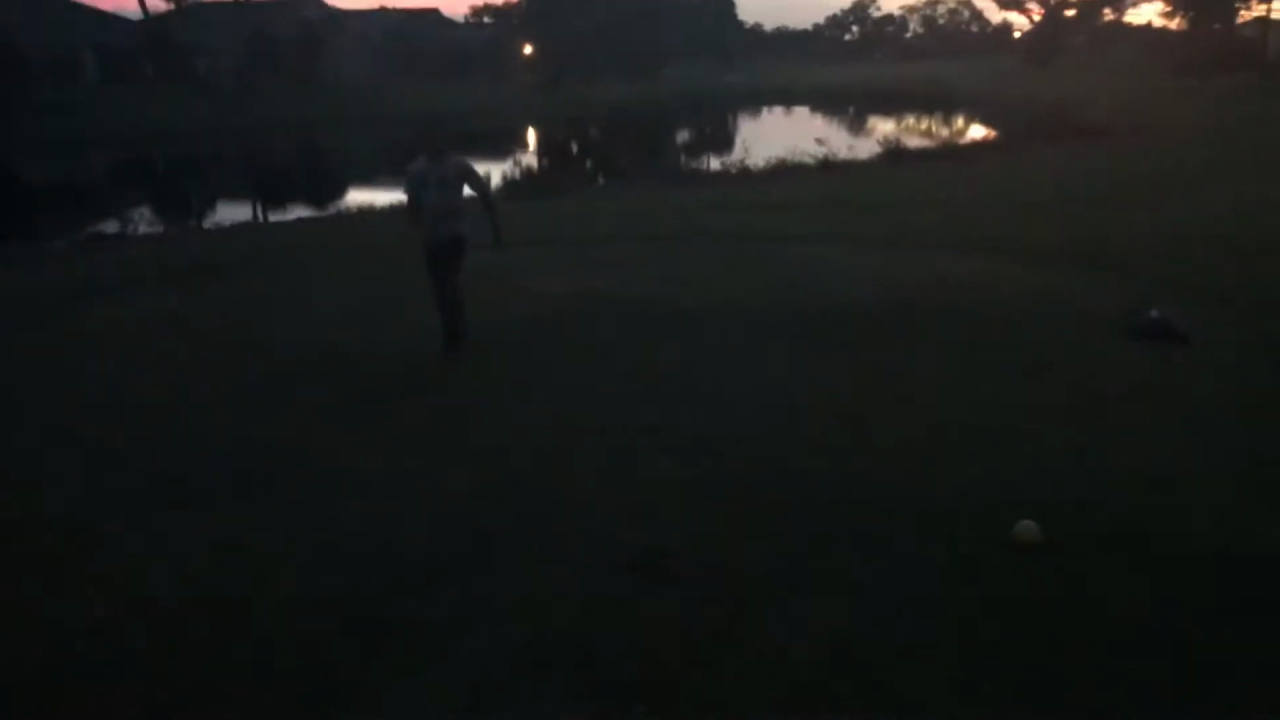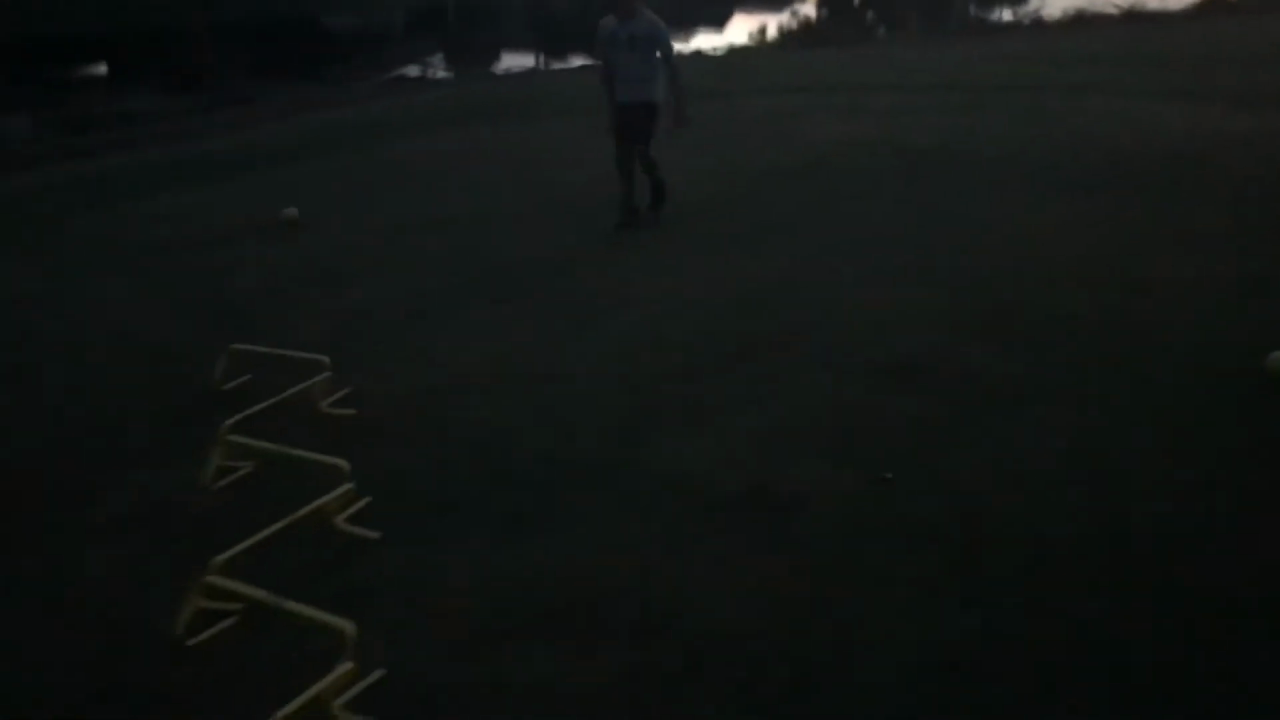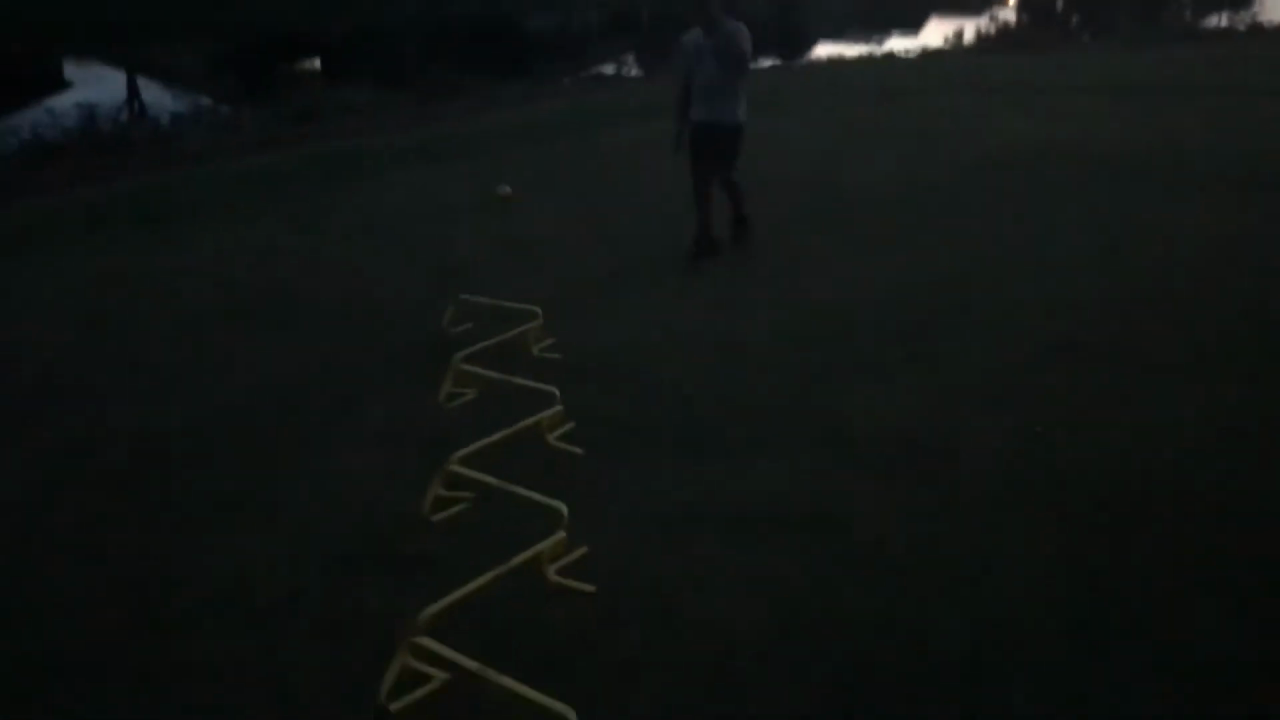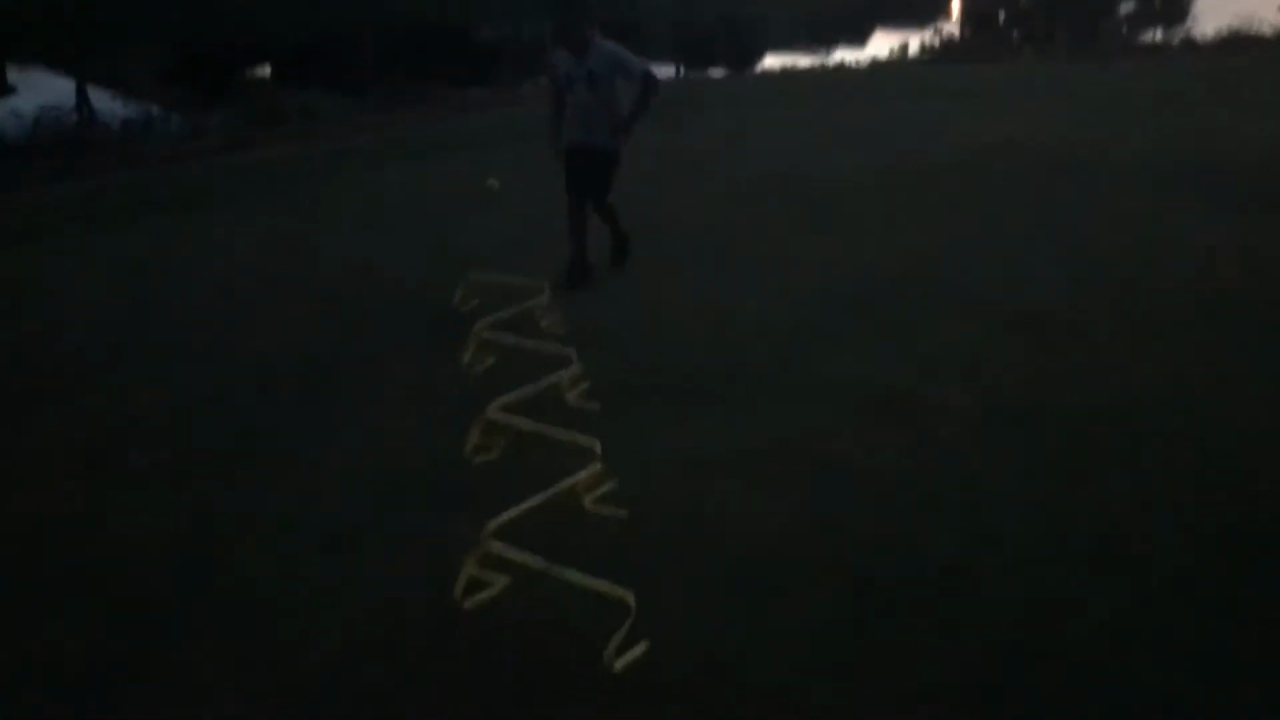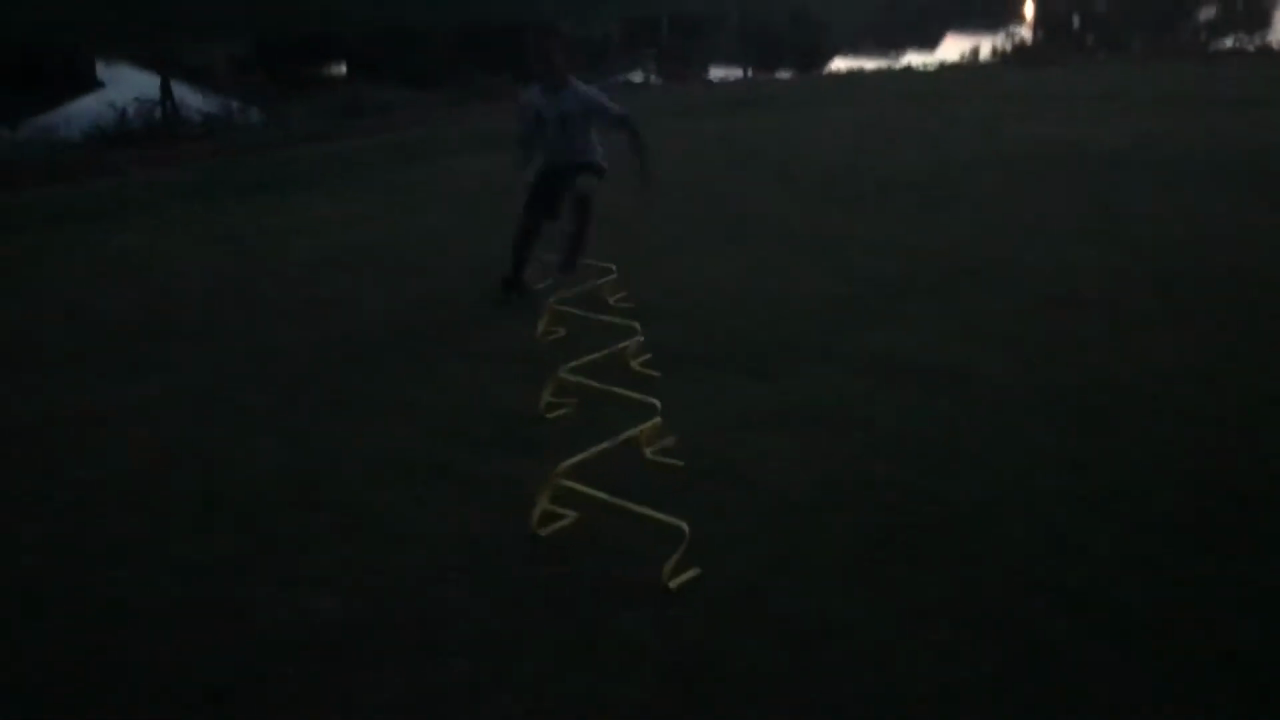
dt=1s
person 1, frame 1
left shoulder: (458, 165)
right shoulder: (416, 168)
left elbow: (483, 193)
right elbow: (413, 203)
left wrist: (496, 228)
right wrist: (420, 230)
left hip: (455, 233)
right hip: (431, 235)
left knee: (449, 282)
right knee: (438, 285)
left ankle: (457, 329)
right ankle: (451, 331)
person 1, frame 2
left shoulder: (652, 25)
right shoulder: (606, 26)
left elbow: (670, 64)
right elbow: (607, 68)
left wrist: (679, 105)
right wrist: (611, 107)
left hip: (646, 98)
right hip: (620, 99)
left knee: (638, 151)
right knee: (622, 153)
left ankle: (657, 184)
right ankle: (629, 208)
person 1, frame 3
left shoulder: (736, 32)
right shoulder: (689, 40)
left elbow: (741, 66)
right elbow: (686, 86)
left wrist: (720, 26)
right wrist: (681, 126)
left hip: (729, 117)
right hip: (700, 118)
left knee: (724, 176)
right knee: (700, 177)
left ankle: (740, 218)
right ankle: (705, 237)
person 1, frame 4
left shoulder: (610, 55)
right shoulder: (558, 59)
left elbow: (649, 81)
left wrist: (628, 121)
right wrist: (556, 134)
left hip: (606, 141)
right hip: (576, 140)
left knee: (597, 201)
right knee: (576, 202)
left ankle: (619, 238)
right ankle: (579, 265)
person 1, frame 5
left shoulder: (584, 96)
right shoulder: (530, 99)
left elbow: (625, 121)
right elbow: (528, 137)
left wrist: (642, 162)
right wrist: (527, 157)
left hip: (586, 162)
right hip: (551, 165)
left knee: (582, 194)
right knee: (527, 227)
left ankle: (574, 251)
right ankle: (515, 278)
